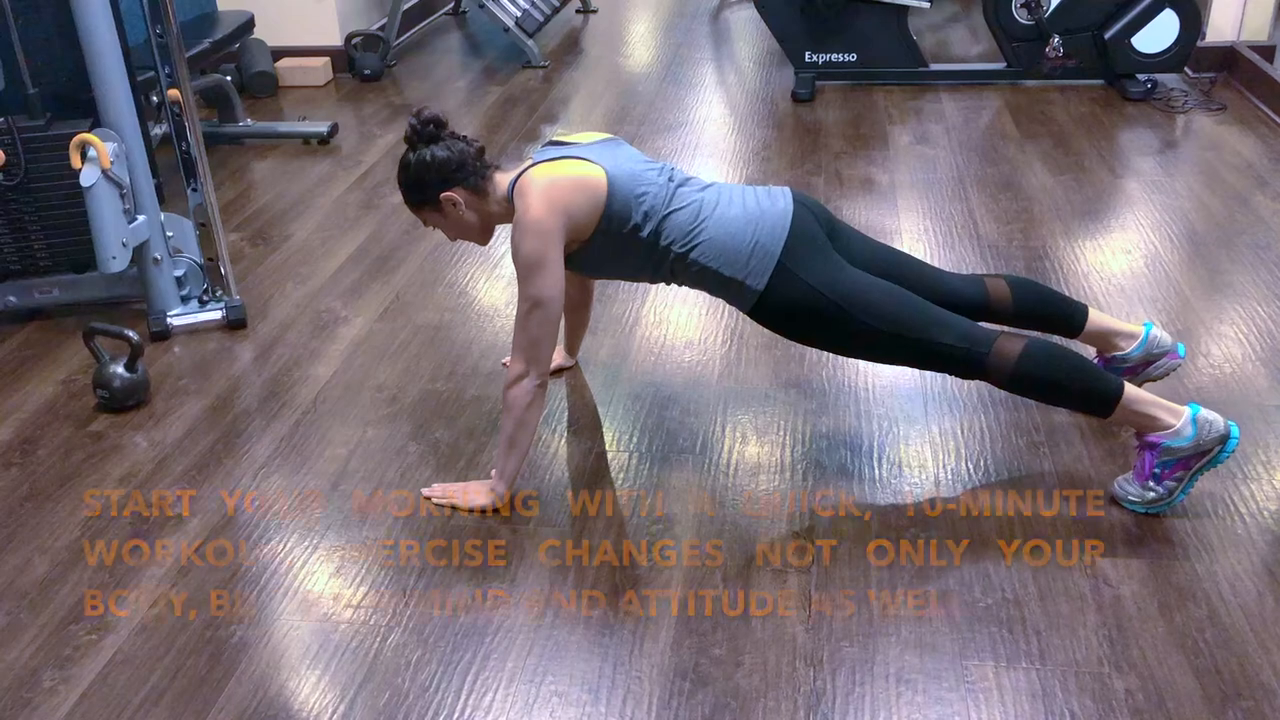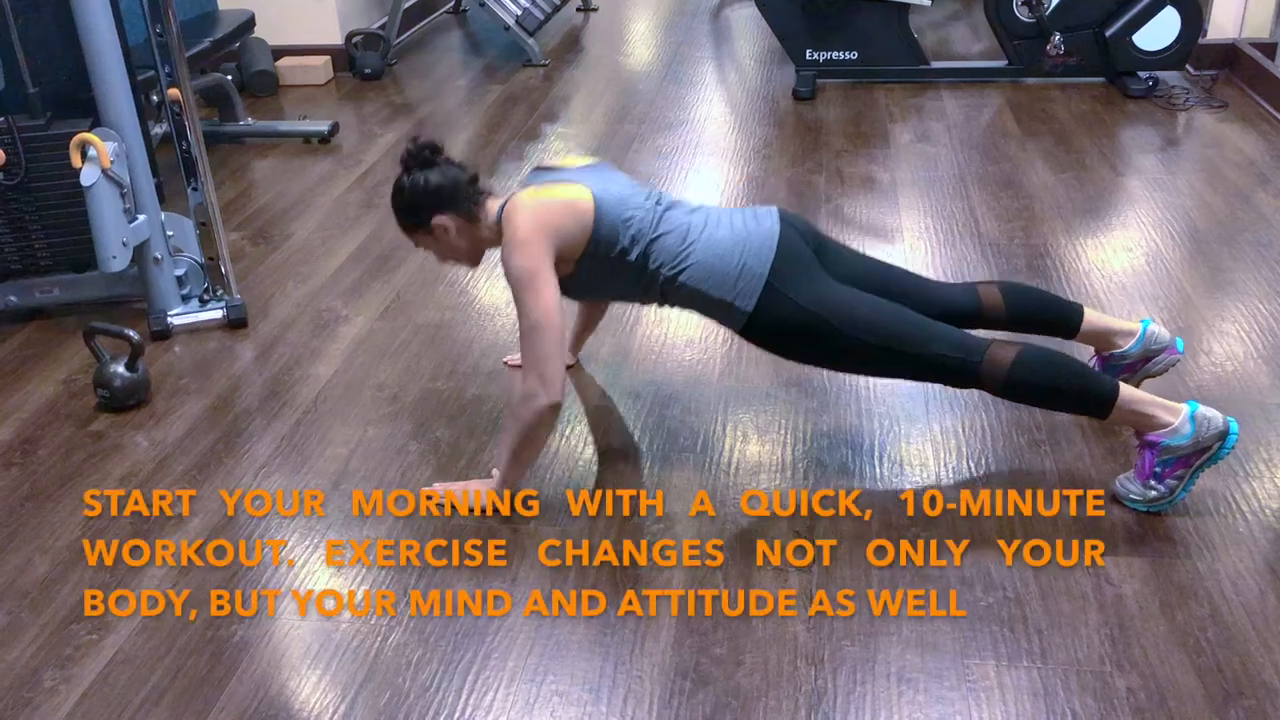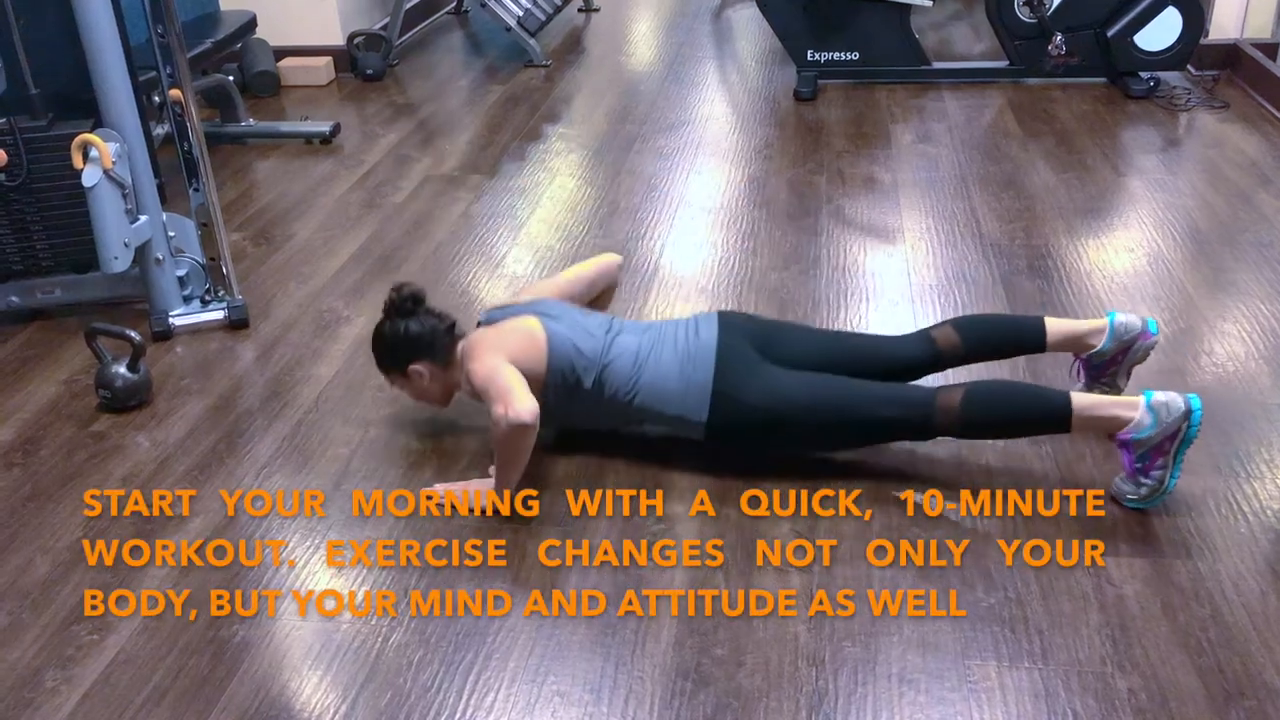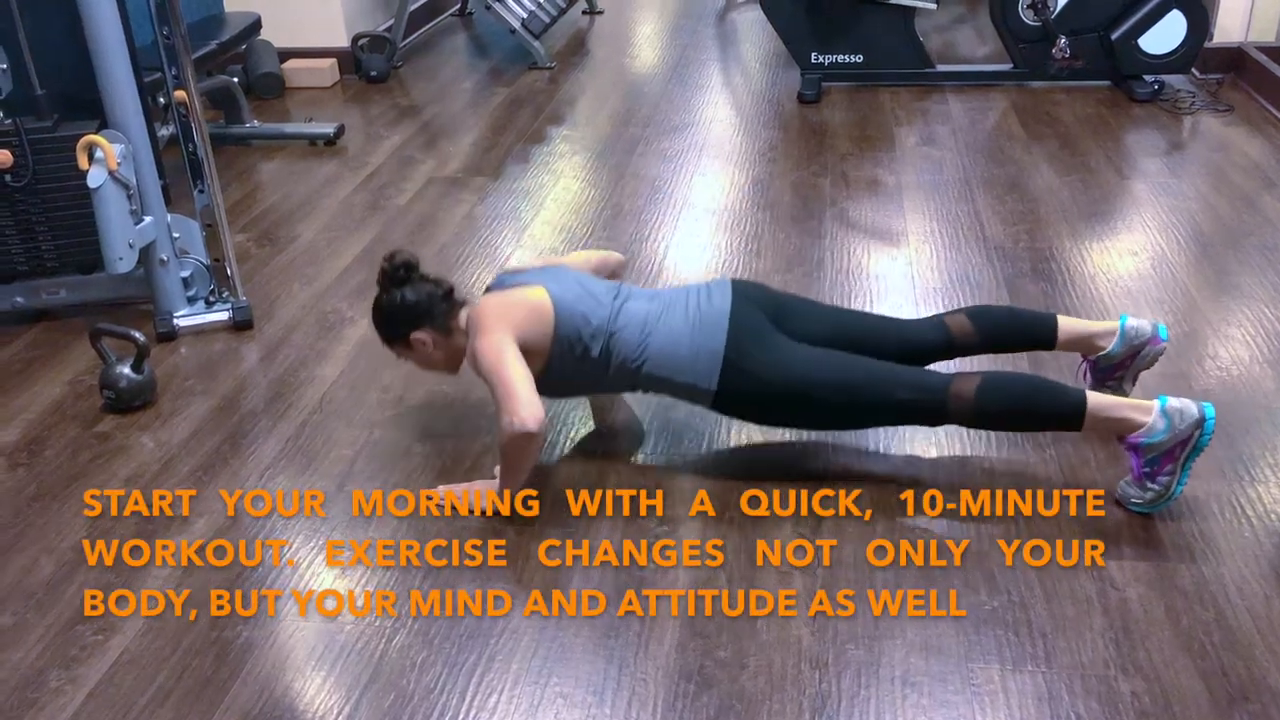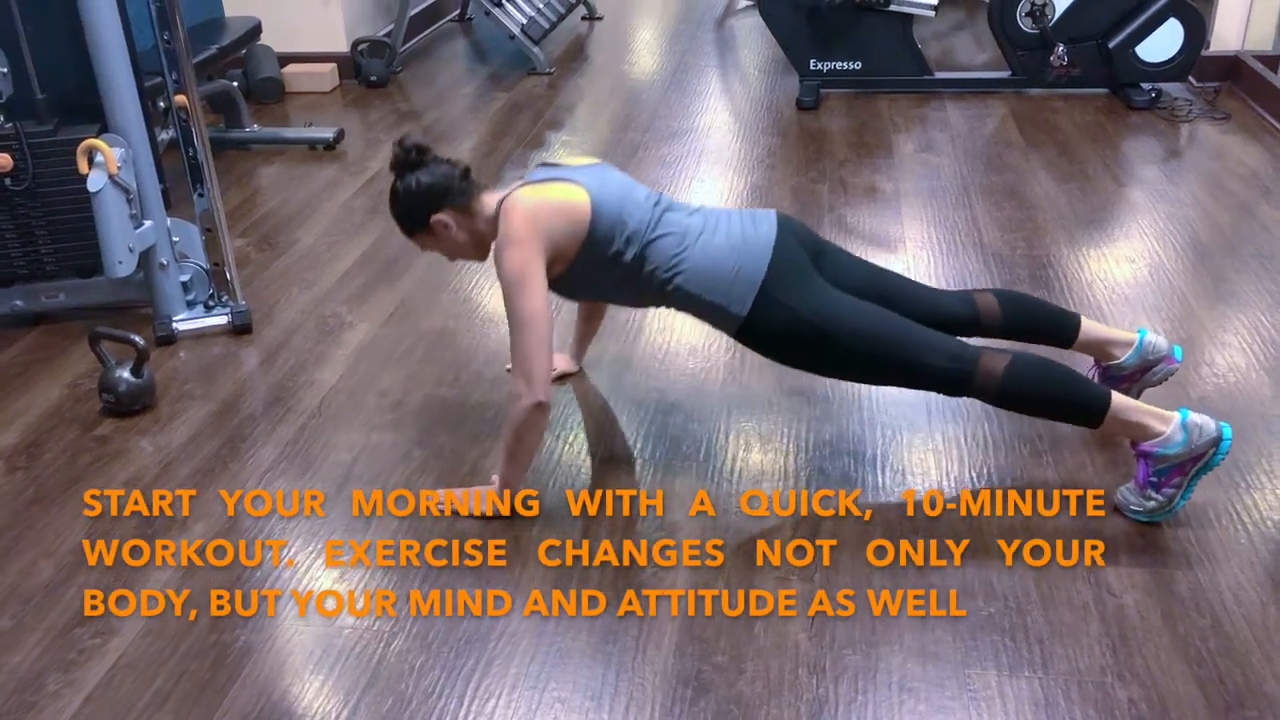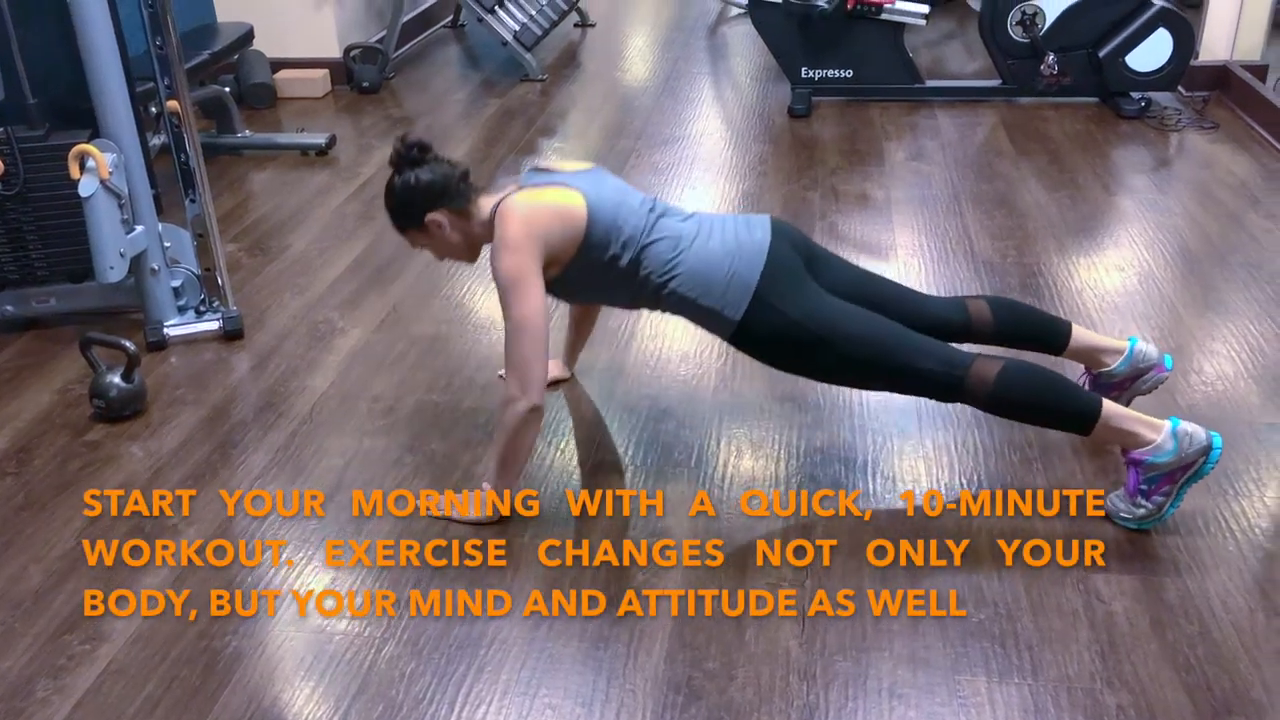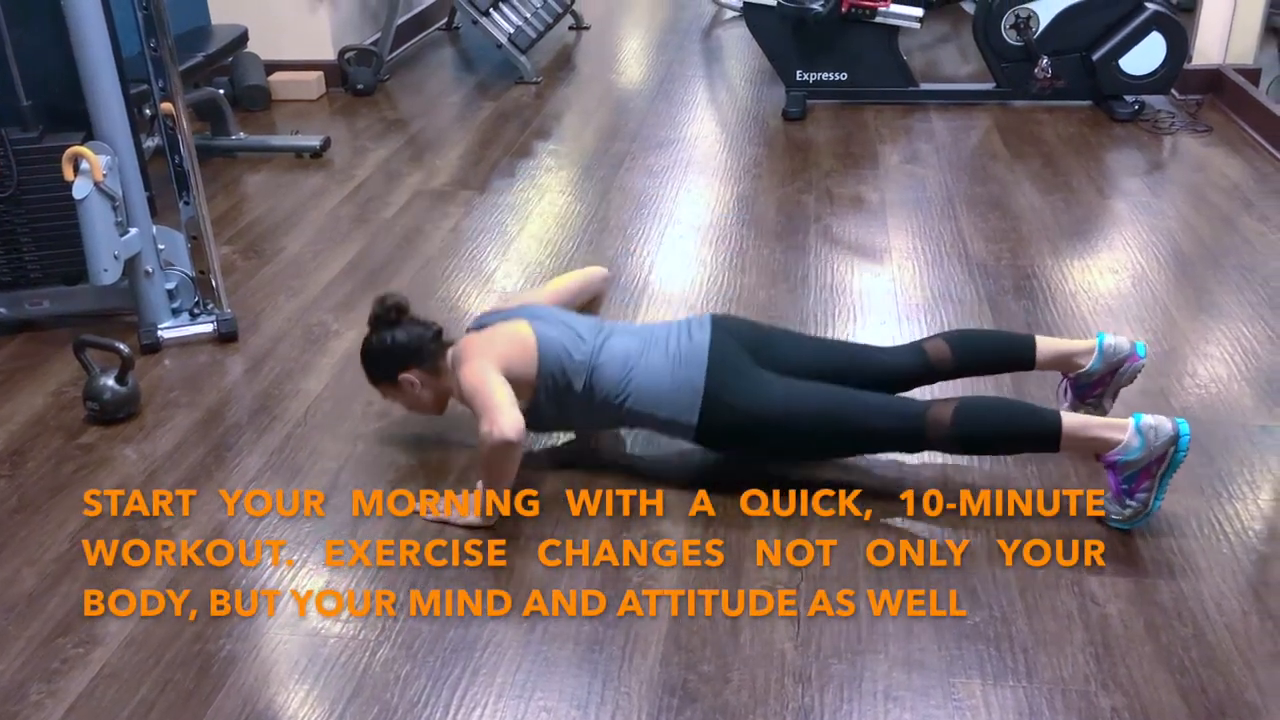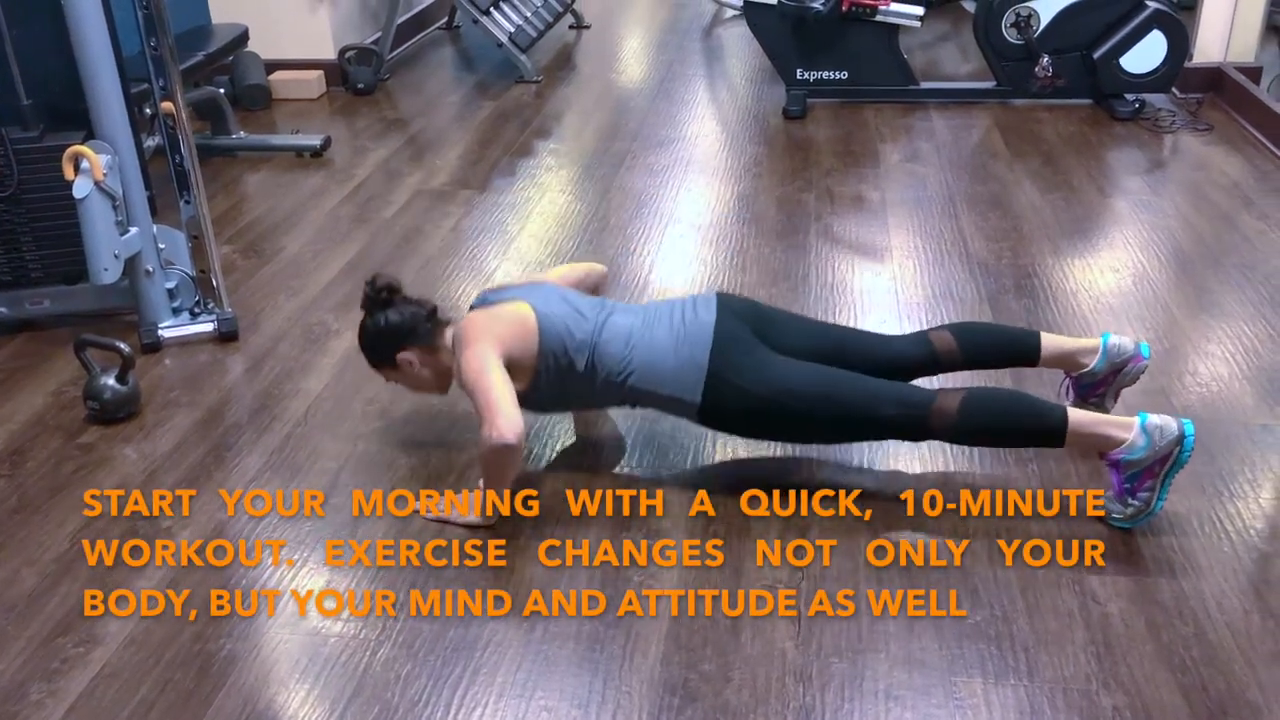
dt=0.4s
person 1, frame 1
left shoulder: (533, 208)
right shoulder: (553, 159)
left elbow: (526, 370)
left wrist: (497, 487)
right wrist: (570, 351)
left hip: (771, 270)
right hip: (778, 217)
left knee: (958, 344)
right knee: (957, 297)
left ankle: (1179, 427)
right ankle: (1129, 339)
person 1, frame 2
left shoulder: (521, 231)
right shoulder: (548, 179)
left elbow: (541, 395)
left wrist: (500, 487)
right wrist: (573, 347)
left hip: (757, 291)
right hip: (766, 236)
left knee: (953, 356)
right knee: (951, 305)
left ankle: (1176, 426)
right ankle: (1128, 337)
person 1, frame 3
left shoulder: (480, 359)
right shoulder: (514, 311)
left elbow: (520, 418)
right elbow: (612, 261)
left wrist: (500, 489)
left hip: (720, 395)
right hip: (714, 336)
left knee: (915, 409)
right knee: (907, 356)
left ankle: (1140, 416)
right ankle: (1103, 332)
person 1, frame 4
left shoulder: (487, 332)
right shoulder: (510, 285)
left elbow: (527, 424)
right elbow: (614, 258)
left wrist: (505, 490)
left hip: (731, 369)
right hip: (730, 307)
left knee: (923, 395)
right knee: (918, 339)
left ankle: (1153, 423)
right ankle: (1112, 336)
person 1, frame 5
left shoulder: (514, 235)
right shoulder: (544, 181)
left elbow: (532, 393)
left wrist: (503, 493)
right wrist: (578, 352)
left hip: (756, 296)
right hip: (762, 239)
left knee: (948, 364)
right knee: (948, 312)
left ankle: (1170, 434)
right ankle: (1127, 348)
person 1, frame 6
left shoulder: (512, 237)
right shoulder: (539, 183)
left elbow: (523, 398)
left wrist: (493, 498)
right wrist: (570, 361)
left hip: (746, 300)
right hip: (757, 245)
left knee: (940, 371)
right knee: (940, 317)
left ankle: (1161, 442)
right ankle: (1119, 356)
person 1, frame 7
left shoulder: (473, 365)
right shoulder: (507, 319)
left elbow: (505, 434)
right elbow: (597, 272)
left wrist: (489, 505)
left hip: (711, 401)
right hip: (708, 340)
left knee: (903, 422)
right knee: (898, 367)
left ankle: (1129, 438)
right ankle: (1092, 353)
person 1, frame 8
left shoulder: (473, 348)
right shoulder: (495, 304)
left elbow: (506, 436)
right elbow: (596, 271)
left wrist: (489, 505)
left hip: (716, 383)
right hip: (713, 321)
left knee: (905, 410)
right knee: (902, 355)
left ankle: (1133, 439)
right ankle: (1094, 354)
